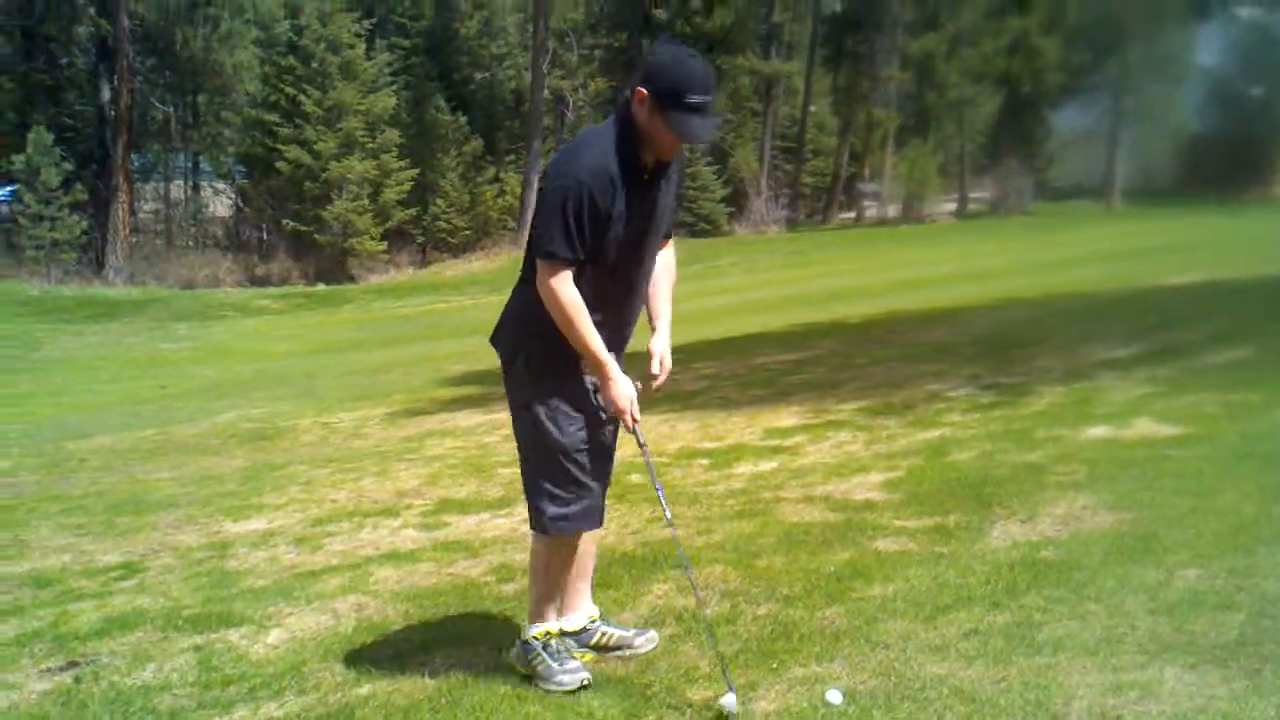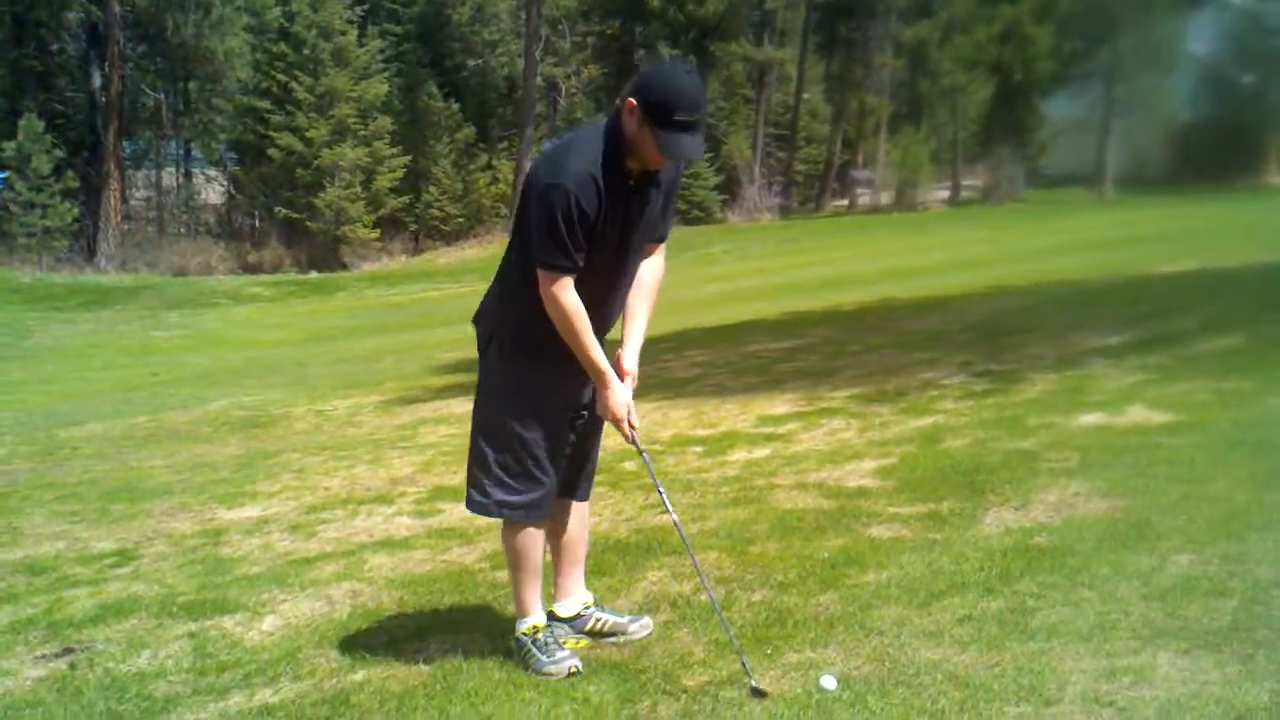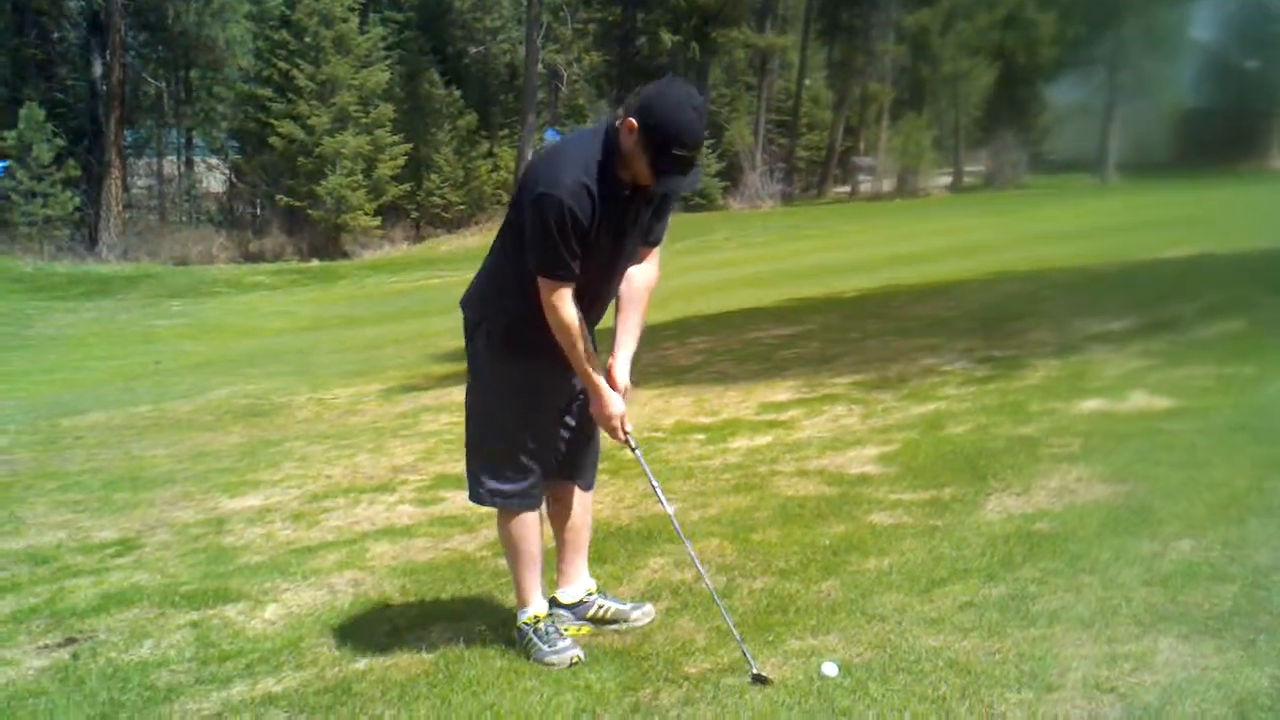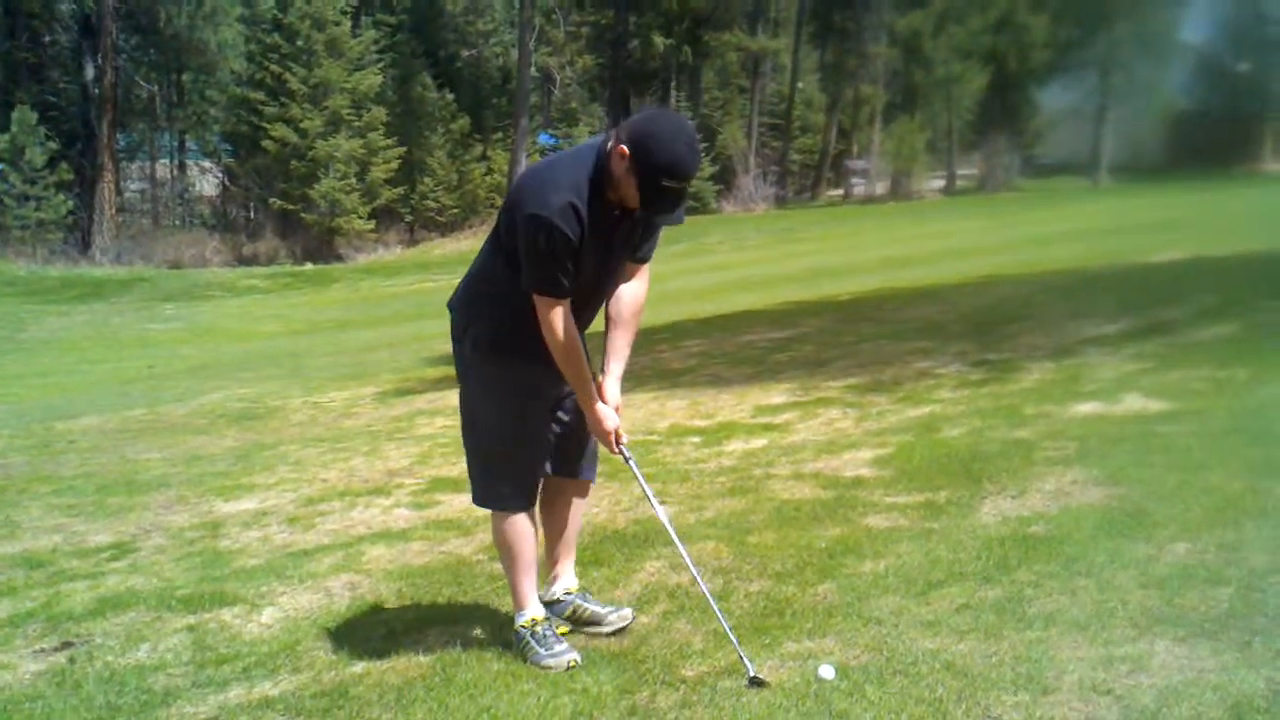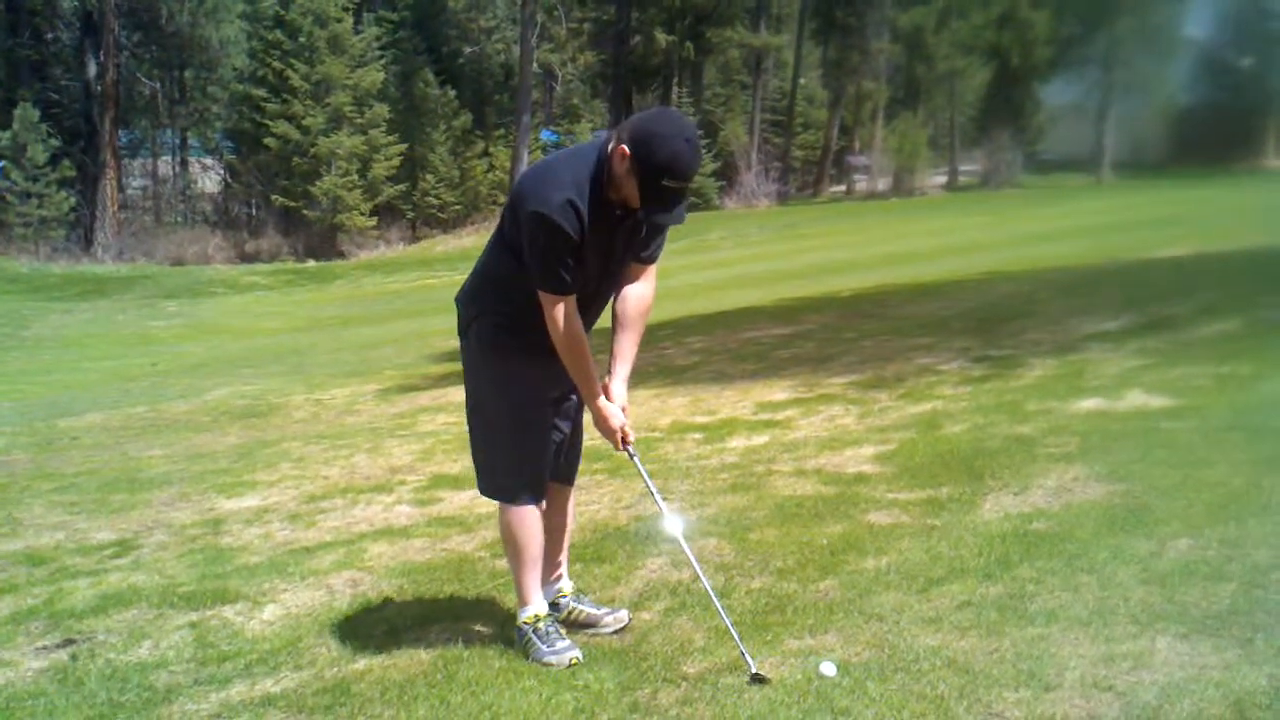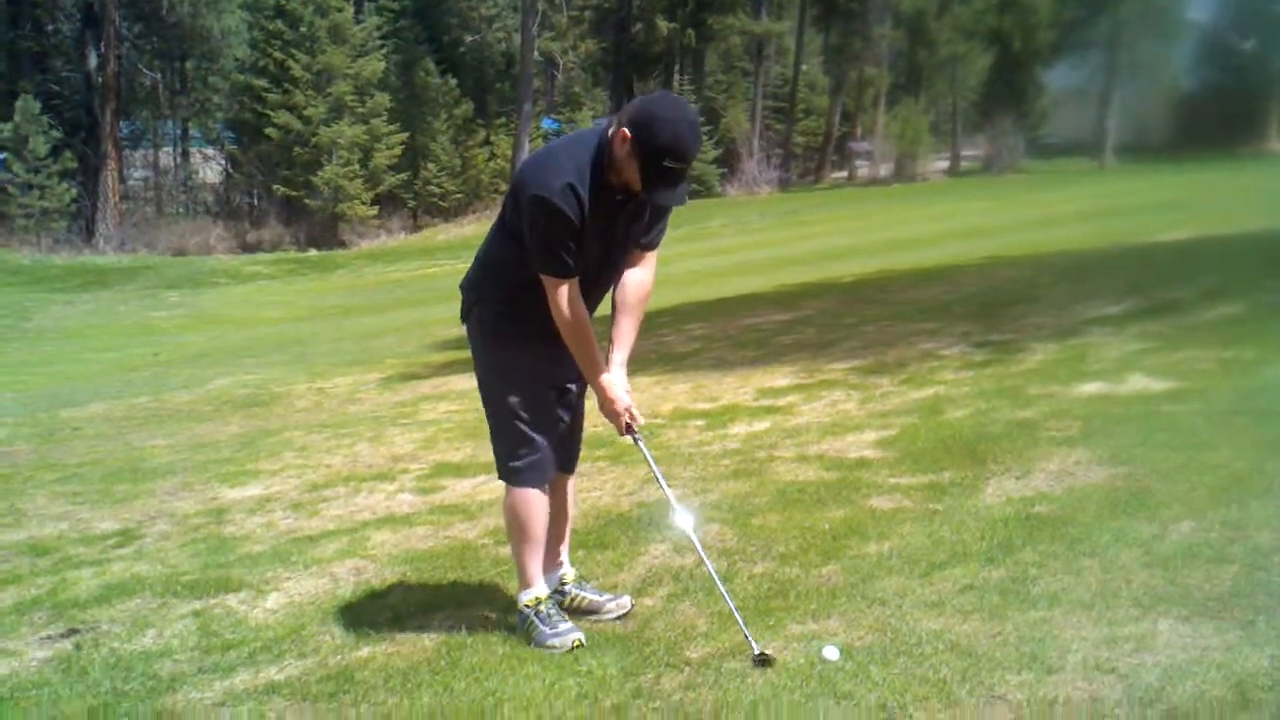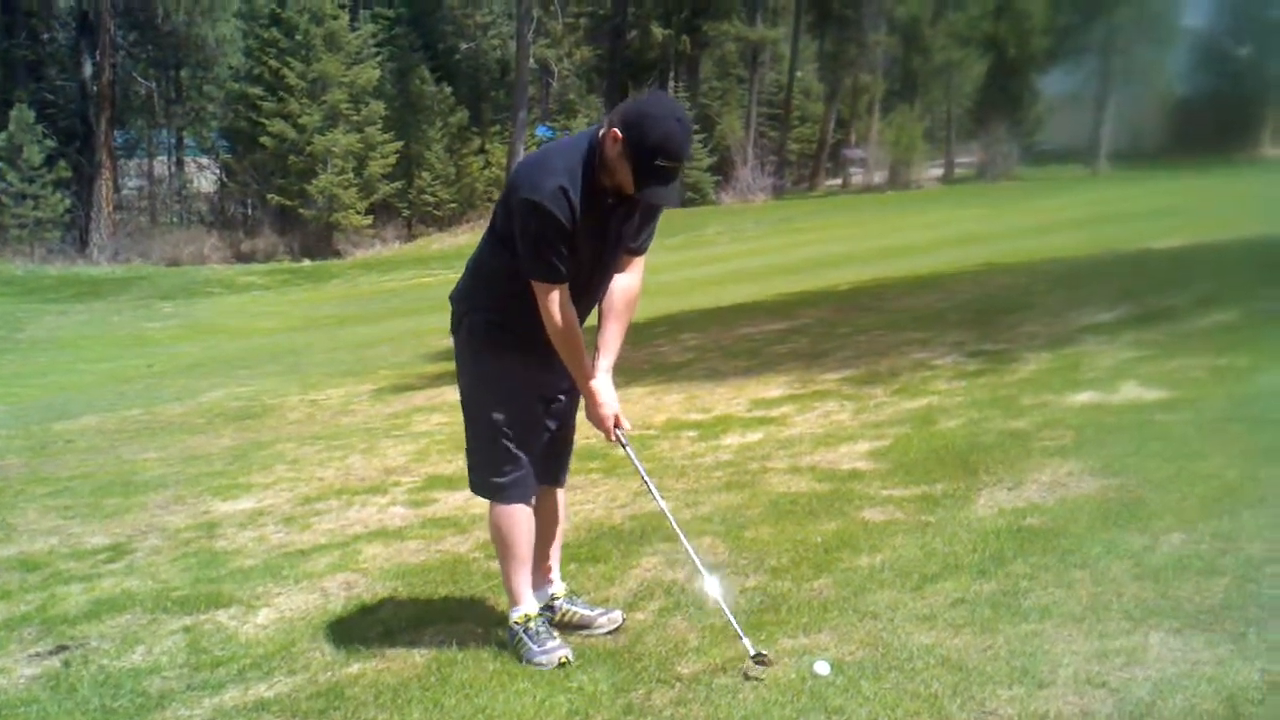
dt=0.2s
person 1, frame 1
left shoulder: (663, 163)
right shoulder: (584, 170)
left elbow: (660, 247)
right elbow: (553, 281)
left wrist: (661, 332)
right wrist: (609, 374)
left hip: (594, 352)
right hip: (548, 355)
left knee: (585, 491)
right knee: (566, 497)
left ankle: (577, 619)
right ankle: (538, 634)
person 1, frame 2
left shoulder: (662, 166)
right shoulder: (568, 176)
left elbow: (651, 253)
right elbow: (556, 289)
left wrist: (630, 347)
right wrist: (605, 380)
left hip: (582, 345)
right hip: (524, 346)
left knee: (572, 481)
right knee: (527, 486)
left ankle: (571, 607)
right ankle: (530, 625)
person 1, frame 3
left shoulder: (657, 170)
right shoulder: (562, 183)
left elbow: (642, 261)
right elbow: (555, 297)
left wrist: (621, 359)
right wrist: (597, 389)
left hip: (570, 334)
right hip: (512, 336)
left knee: (575, 466)
right knee: (519, 474)
left ankle: (575, 594)
right ankle: (533, 615)
person 1, frame 4
left shoulder: (649, 185)
right shoulder: (552, 202)
left elbow: (632, 277)
right elbow: (552, 314)
left wrist: (613, 377)
right wrist: (590, 402)
left hip: (557, 339)
right hip: (498, 339)
left knee: (573, 464)
right knee: (513, 478)
left ankle: (562, 591)
right ankle: (529, 618)
person 1, frame 5
left shoulder: (651, 185)
right shoulder: (554, 200)
left elbow: (639, 278)
right elbow: (559, 312)
left wrist: (619, 378)
right wrist: (596, 401)
left hip: (562, 335)
right hip: (503, 335)
left knee: (559, 469)
right knee: (520, 475)
left ankle: (556, 592)
right ankle: (531, 615)
person 1, frame 6
left shoulder: (653, 172)
right shoulder: (555, 185)
left elbow: (639, 264)
right elbow: (562, 296)
left wrist: (618, 363)
right wrist: (601, 383)
left hip: (564, 324)
right hip: (507, 321)
left knee: (560, 457)
right knee: (530, 457)
left ankle: (558, 579)
right ankle: (533, 599)
person 1, frame 7
left shoulder: (643, 177)
right shoulder: (546, 188)
left elbow: (627, 270)
right elbow: (552, 302)
left wrist: (604, 369)
right wrist: (590, 388)
left hip: (556, 335)
right hip: (497, 333)
left knee: (550, 470)
right knee: (512, 473)
left ankle: (549, 593)
right ankle: (524, 614)
